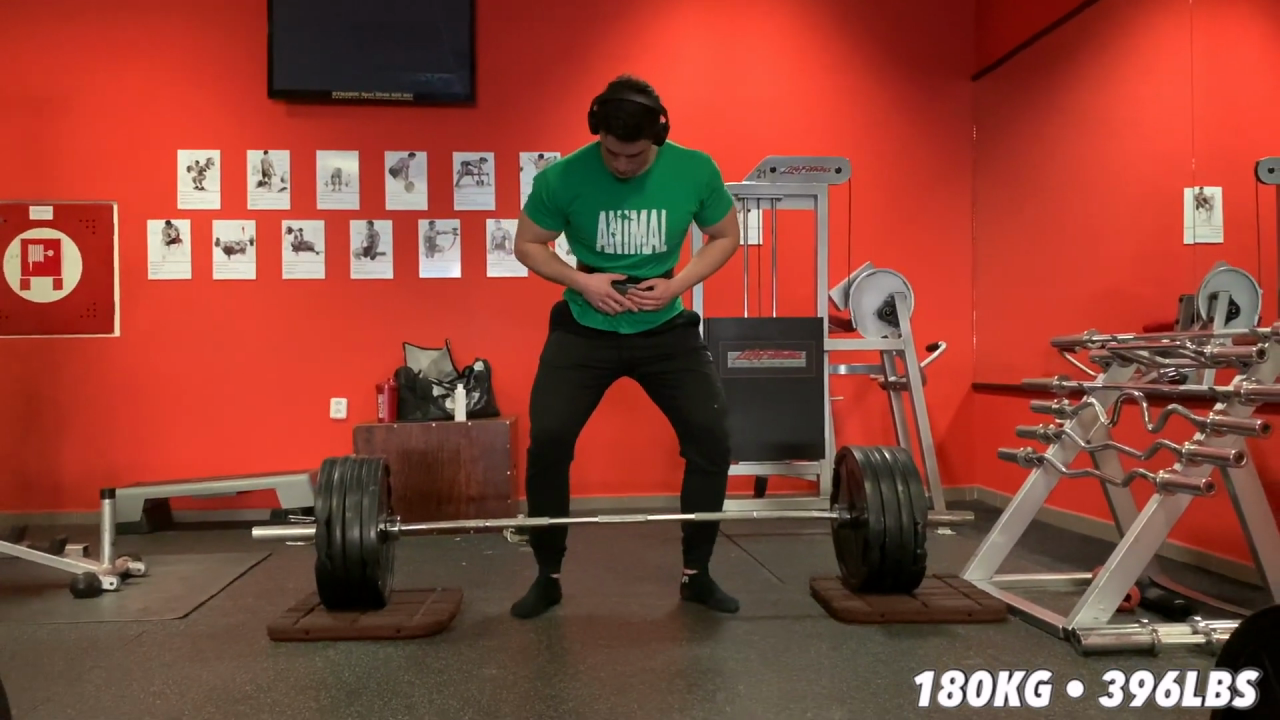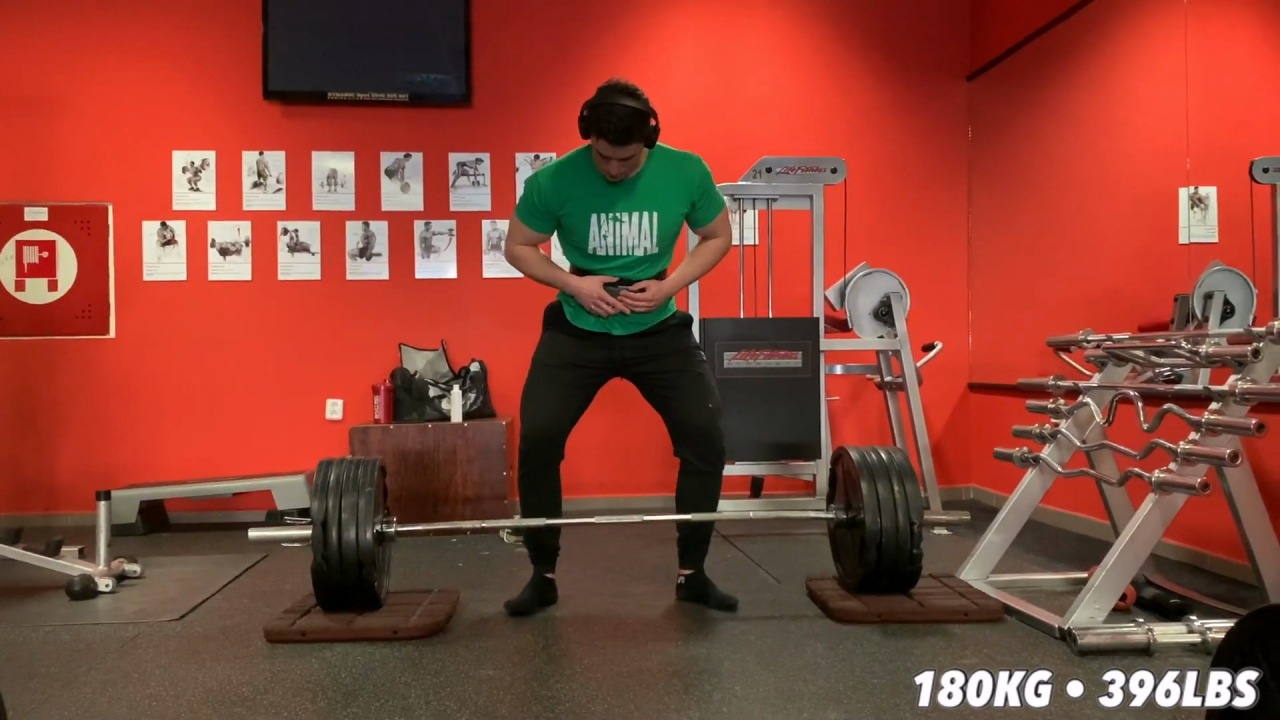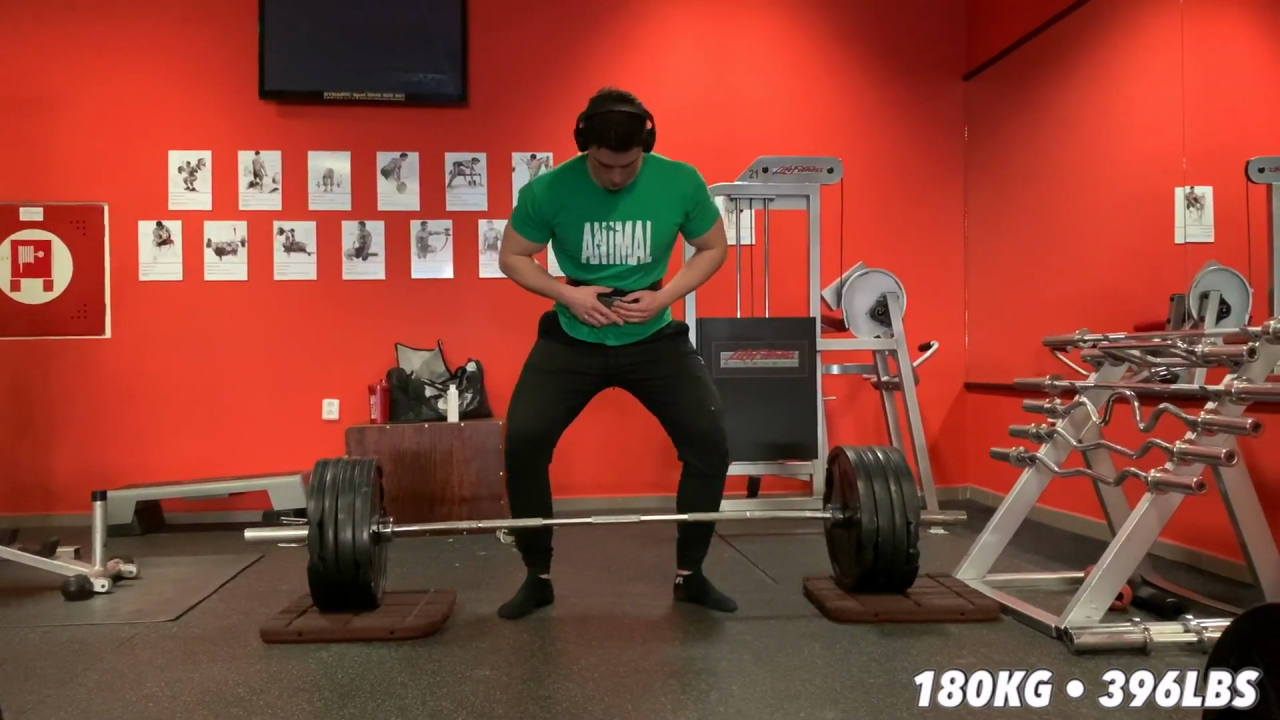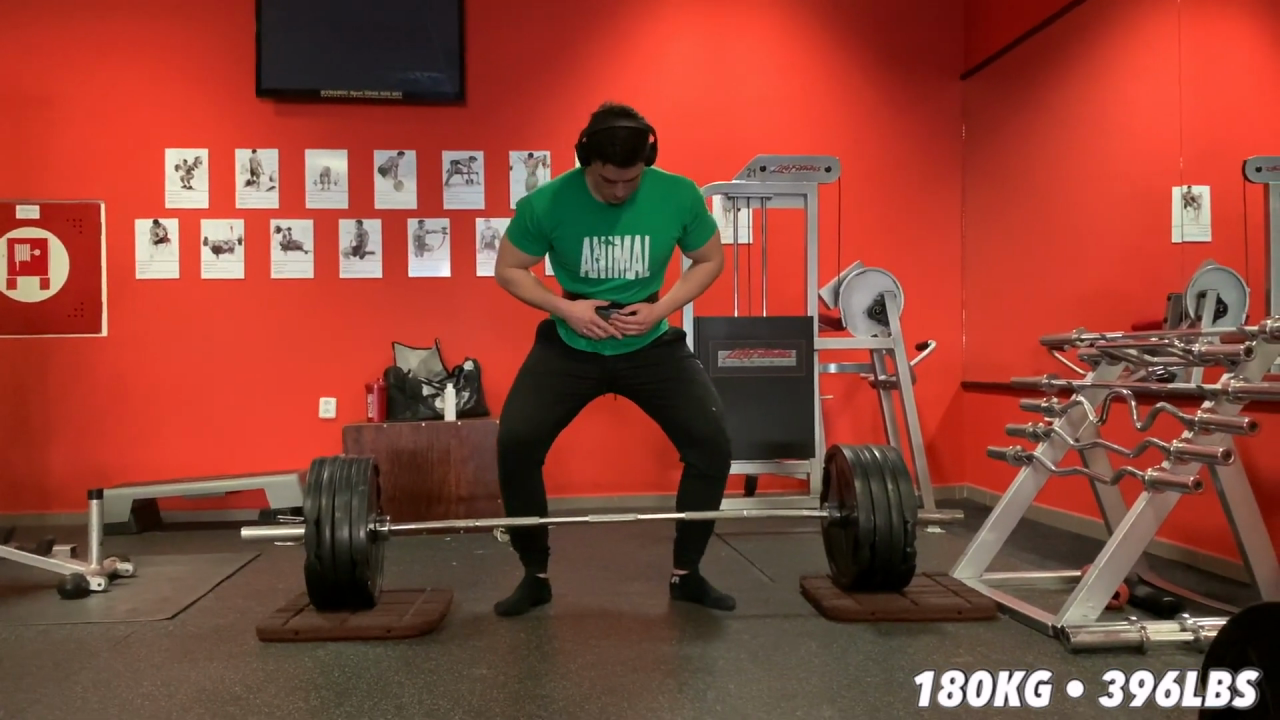
dt=0.2s
person 1, frame 1
left shoulder: (696, 171)
right shoulder: (561, 178)
left elbow: (726, 236)
right elbow: (527, 245)
left wrist: (677, 284)
right wrist: (580, 280)
left hip: (666, 329)
right hip: (584, 329)
left knee: (711, 439)
right knee: (548, 441)
left ankle: (695, 573)
right ankle: (548, 576)
person 1, frame 2
left shoulder: (687, 172)
right shoulder: (552, 182)
left elbow: (718, 237)
right elbow: (517, 247)
left wrist: (670, 285)
right wrist: (572, 283)
left hip: (659, 329)
right hip: (577, 331)
left knee: (705, 438)
right knee: (538, 440)
left ankle: (691, 573)
right ankle: (543, 576)
person 1, frame 3
left shoulder: (681, 182)
right shoulder: (546, 192)
left elbow: (714, 248)
right elbow: (511, 258)
left wrist: (664, 296)
right wrist: (567, 294)
left hip: (654, 339)
right hip: (572, 341)
left knee: (709, 441)
right knee: (524, 442)
left ankle: (689, 574)
right ankle: (538, 577)
person 1, frame 4
left shoulder: (680, 195)
right shoulder: (545, 204)
left elbow: (710, 261)
right elbow: (507, 270)
left wrist: (661, 308)
right wrist: (565, 307)
left hip: (651, 347)
right hip: (569, 348)
left knee: (712, 443)
right knee: (516, 443)
left ankle: (685, 572)
right ankle: (535, 575)
